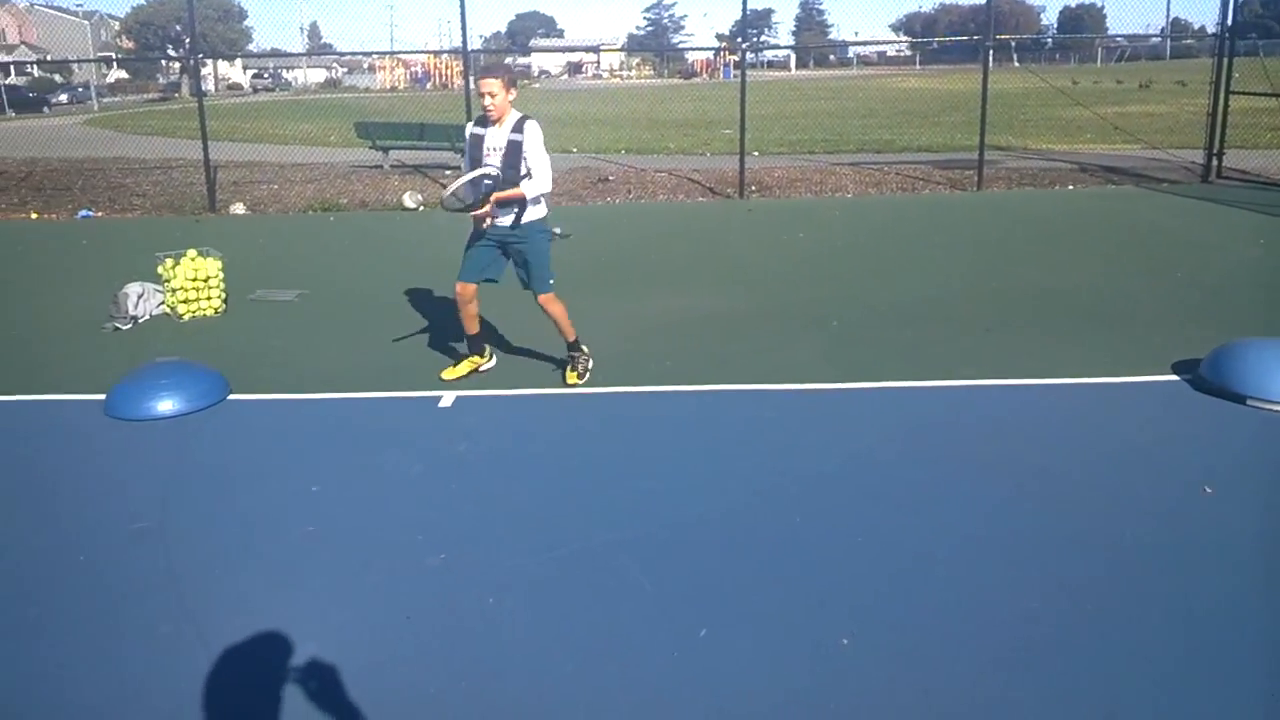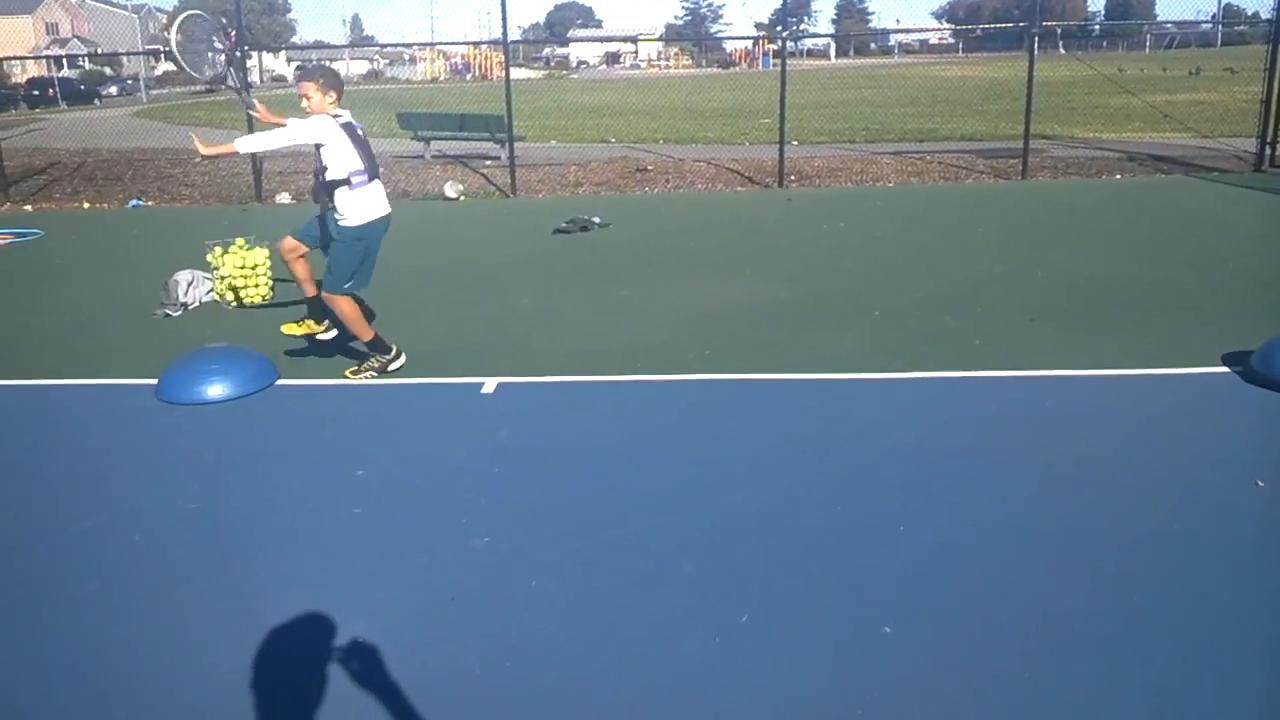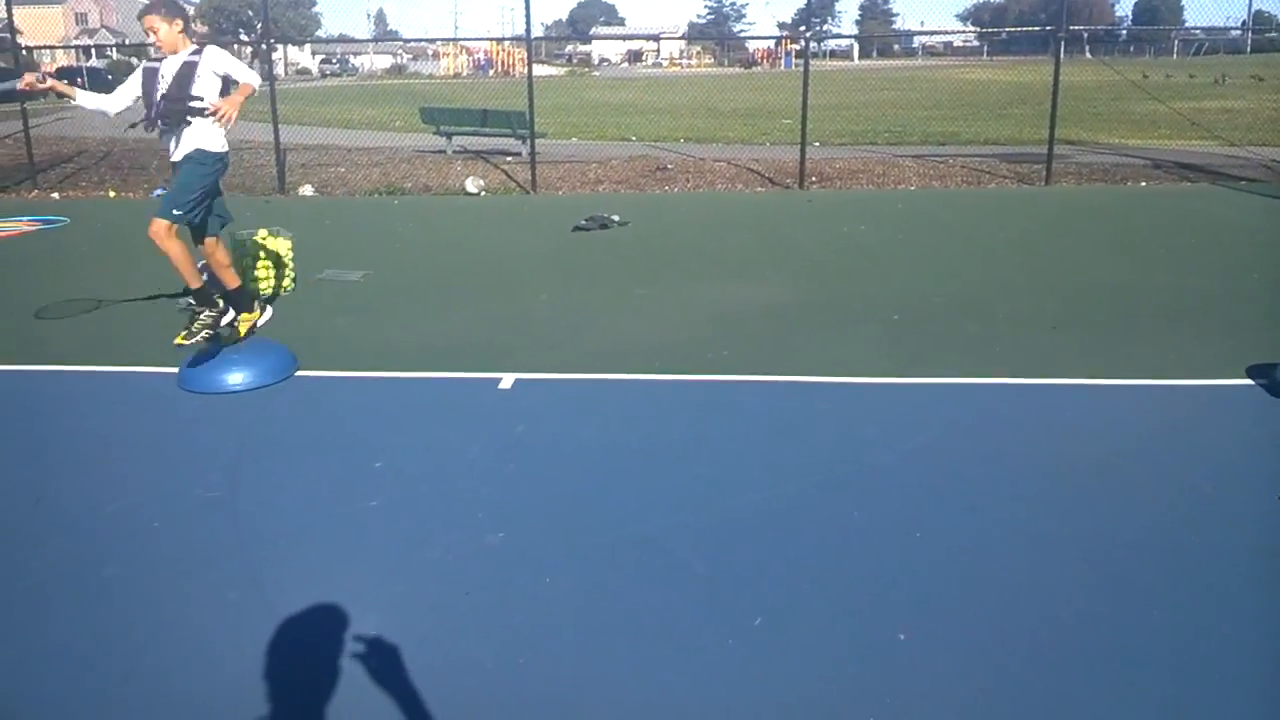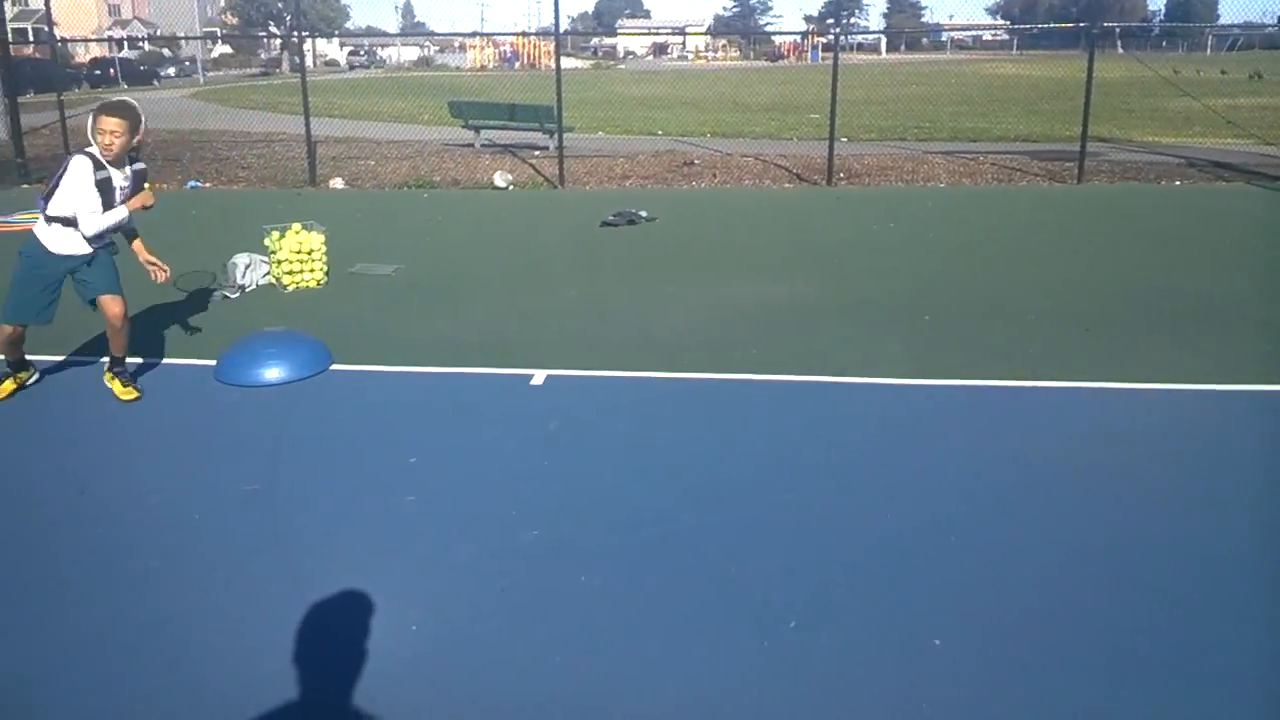
dt=0.5s
person 1, frame 1
left shoulder: (527, 129)
right shoulder: (474, 129)
left elbow: (542, 183)
left wrist: (498, 197)
right wrist: (475, 204)
left hip: (527, 225)
right hip: (489, 225)
left knee: (543, 297)
right knee: (464, 291)
left ankle: (577, 353)
right ankle: (478, 353)
person 1, frame 2
left shoulder: (320, 127)
right shoulder: (337, 121)
left elbow: (264, 142)
left wrist: (212, 150)
right wrist: (275, 120)
left hip: (362, 222)
right hip: (346, 214)
left knee: (333, 295)
right knee: (288, 248)
left ankle: (384, 354)
right ankle: (319, 320)
person 1, frame 3
left shoulder: (210, 56)
right shoulder: (150, 70)
left elbow: (251, 77)
right elbow: (111, 103)
left wrist: (237, 98)
right wrist: (56, 87)
left hip: (204, 154)
right hip: (183, 161)
left knee: (160, 229)
right knee: (209, 244)
left ankle: (210, 307)
right ankle: (250, 307)
person 1, frame 4
left shoulder: (133, 169)
right shoulder: (82, 165)
right elbow: (92, 226)
left wrist: (141, 252)
right wrist: (135, 202)
left hip: (93, 251)
right hip: (47, 251)
left knee: (115, 312)
left ankle: (118, 370)
